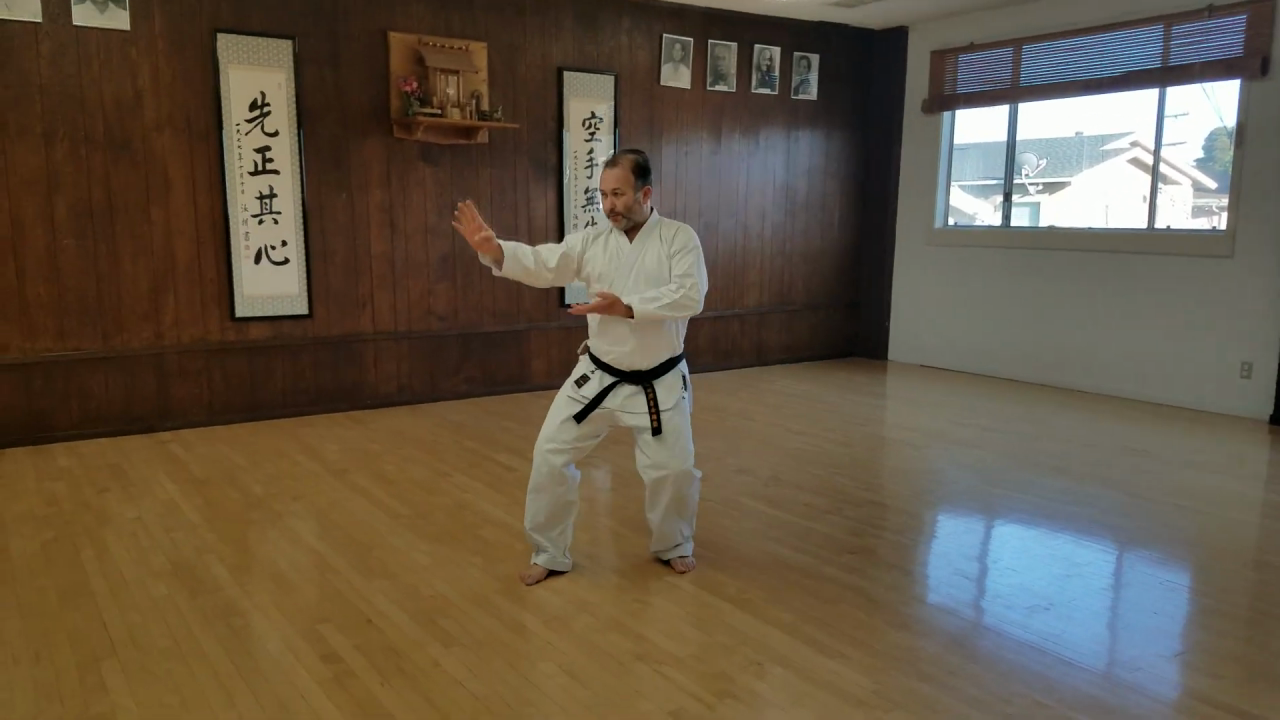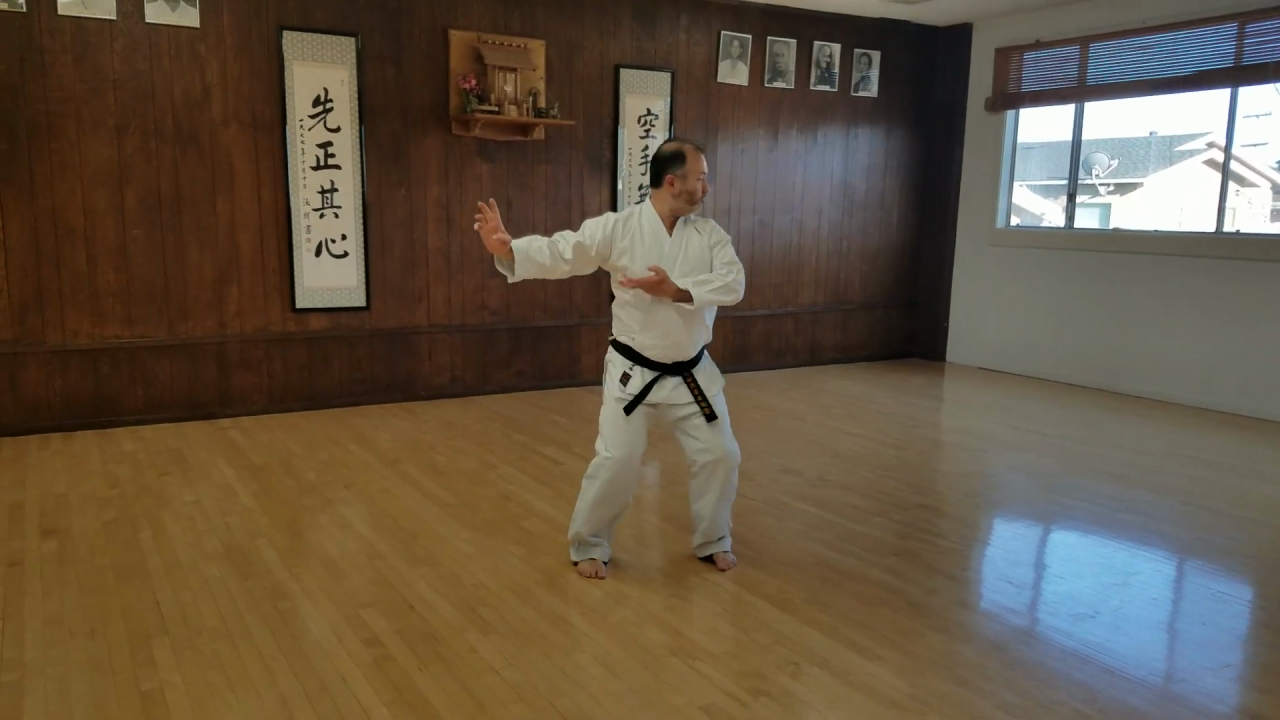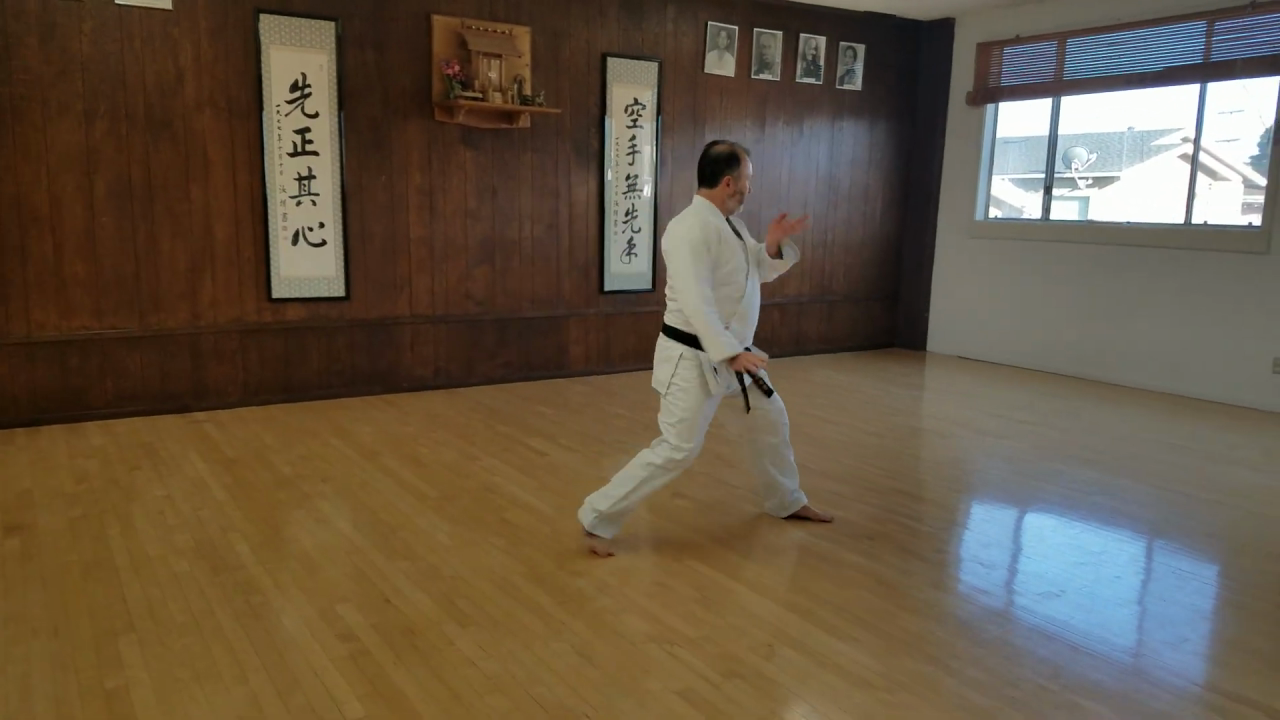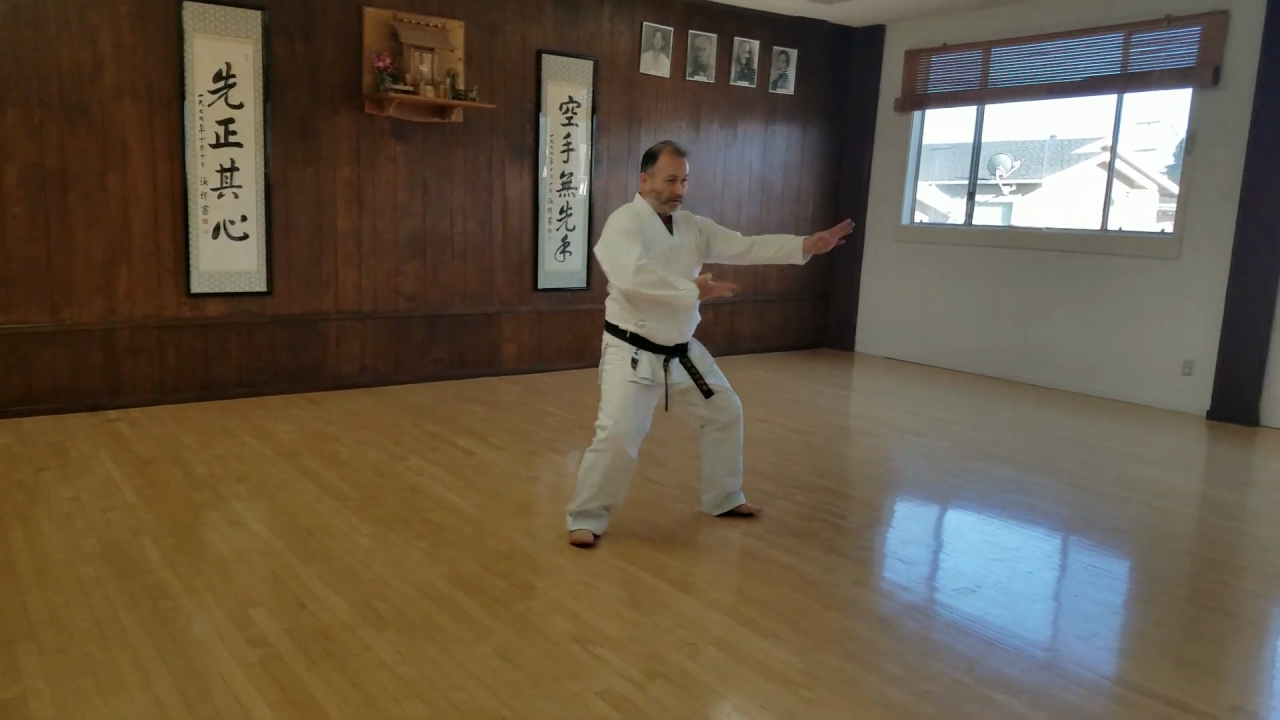
dt=0.5s
person 1, frame 1
left shoulder: (679, 238)
right shoulder: (594, 241)
left elbow: (690, 297)
right elbow: (544, 264)
left wrist: (625, 308)
right wrist: (492, 248)
left hip: (658, 384)
right hip: (598, 375)
left knee: (672, 470)
right knee: (551, 455)
left ankle: (675, 545)
right ankle: (548, 553)
person 1, frame 2
left shoulder: (709, 233)
right shoulder: (617, 227)
left elbow: (732, 285)
right elbow: (559, 252)
left wrist: (674, 290)
right wrist: (505, 247)
left hip: (693, 370)
right hip: (633, 371)
left knee: (716, 454)
right knee: (616, 461)
left ankle: (711, 542)
right ankle: (588, 547)
person 1, frame 3
left shoulder: (732, 225)
right shoulder: (693, 228)
left elbow: (765, 269)
right elbow: (696, 297)
left wrist: (778, 241)
right wrist: (731, 353)
left hip: (732, 353)
right hip: (692, 357)
left knee: (771, 420)
right knee: (677, 448)
left ankle: (786, 501)
right ankle: (599, 518)
person 1, frame 4
left shoulder: (694, 227)
right shoulder: (624, 220)
left elbow: (744, 247)
right elbow: (633, 276)
left wrist: (810, 244)
right wrist: (699, 289)
left hip: (681, 352)
right hip: (631, 354)
left knee: (724, 414)
right knee: (617, 436)
left ankle: (724, 498)
right ankle: (587, 518)
